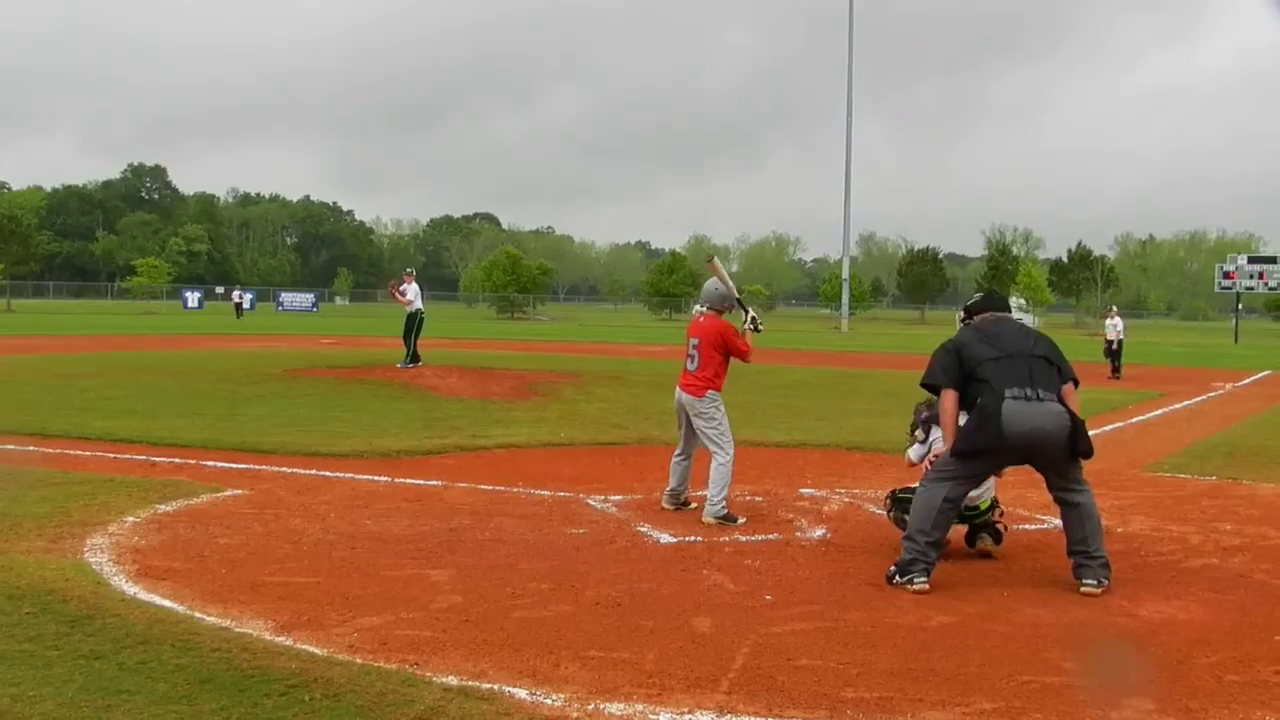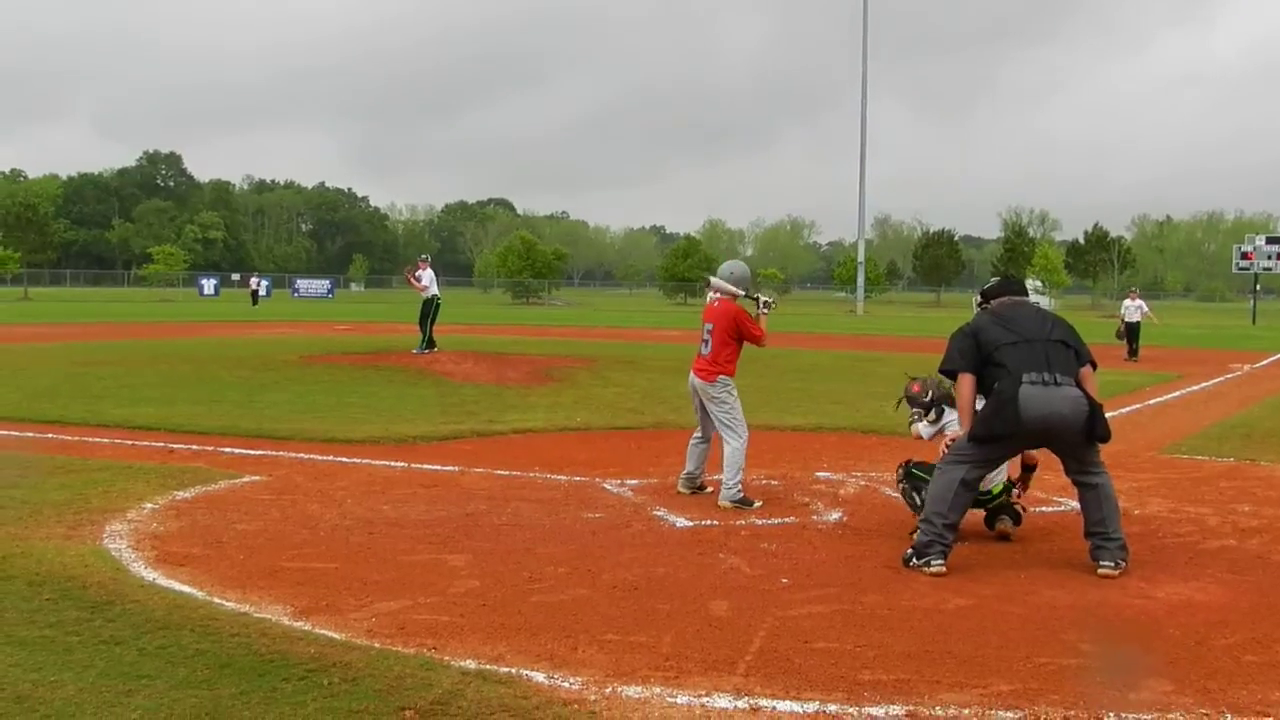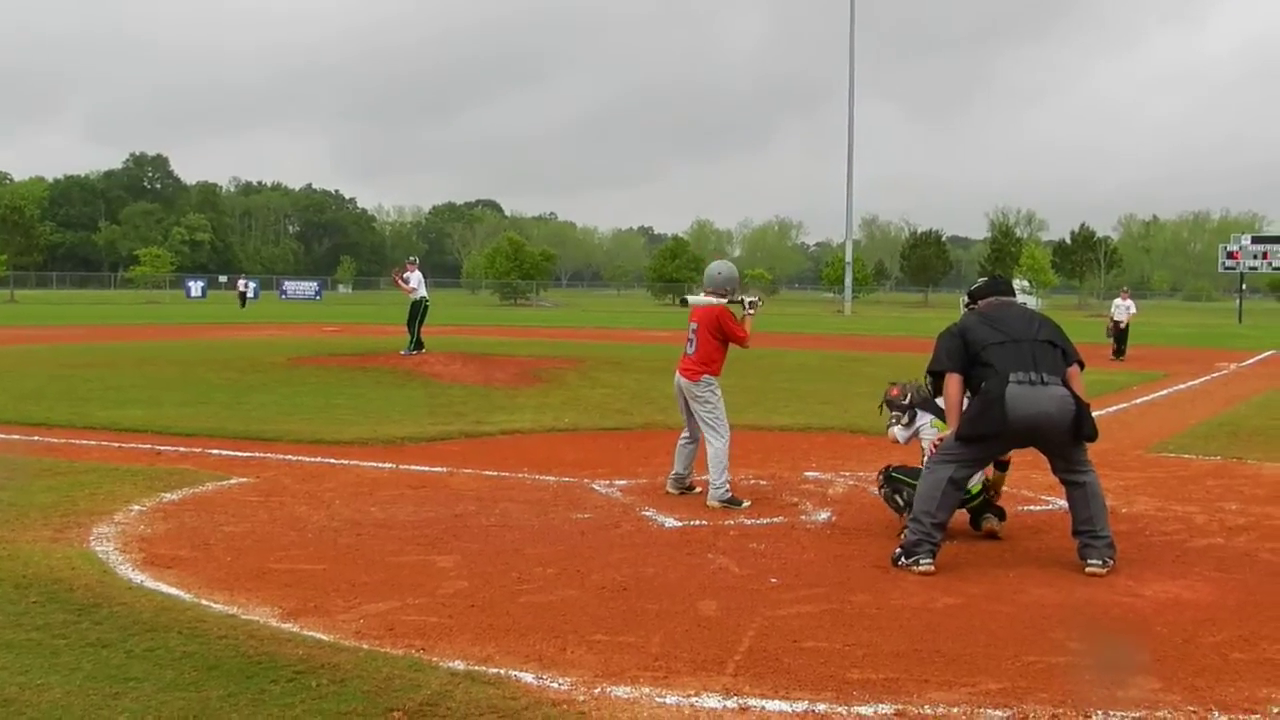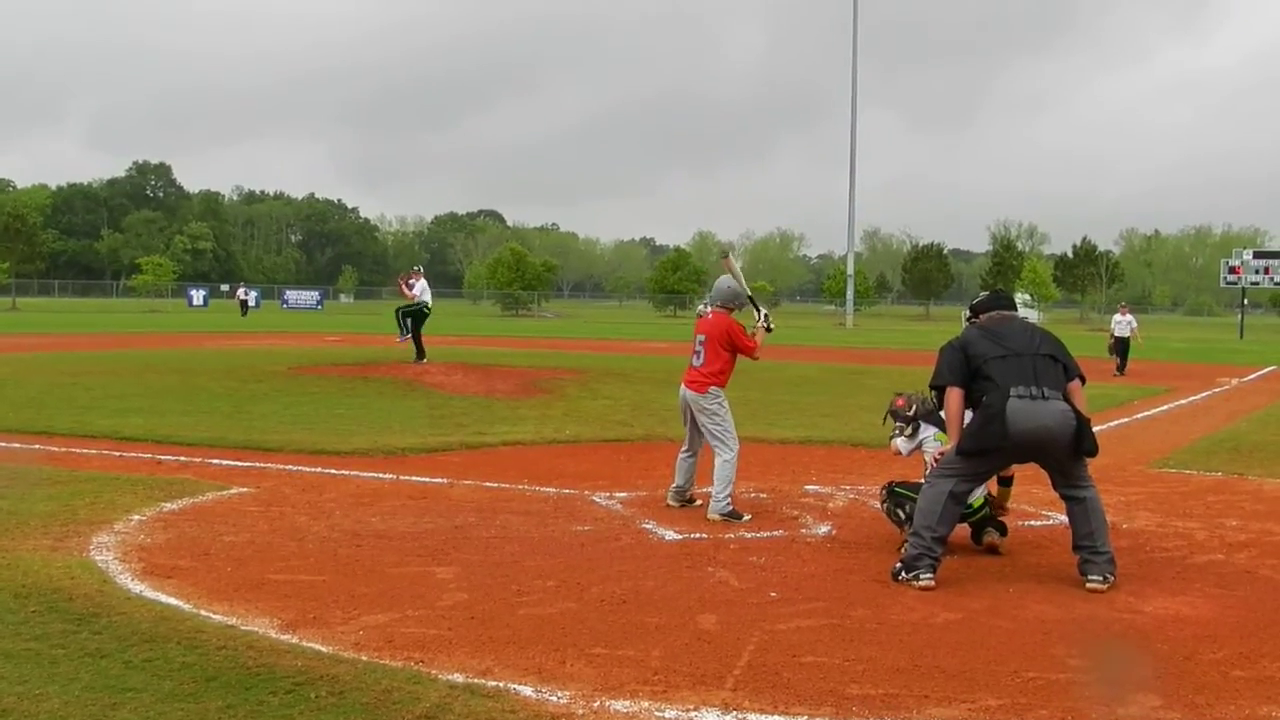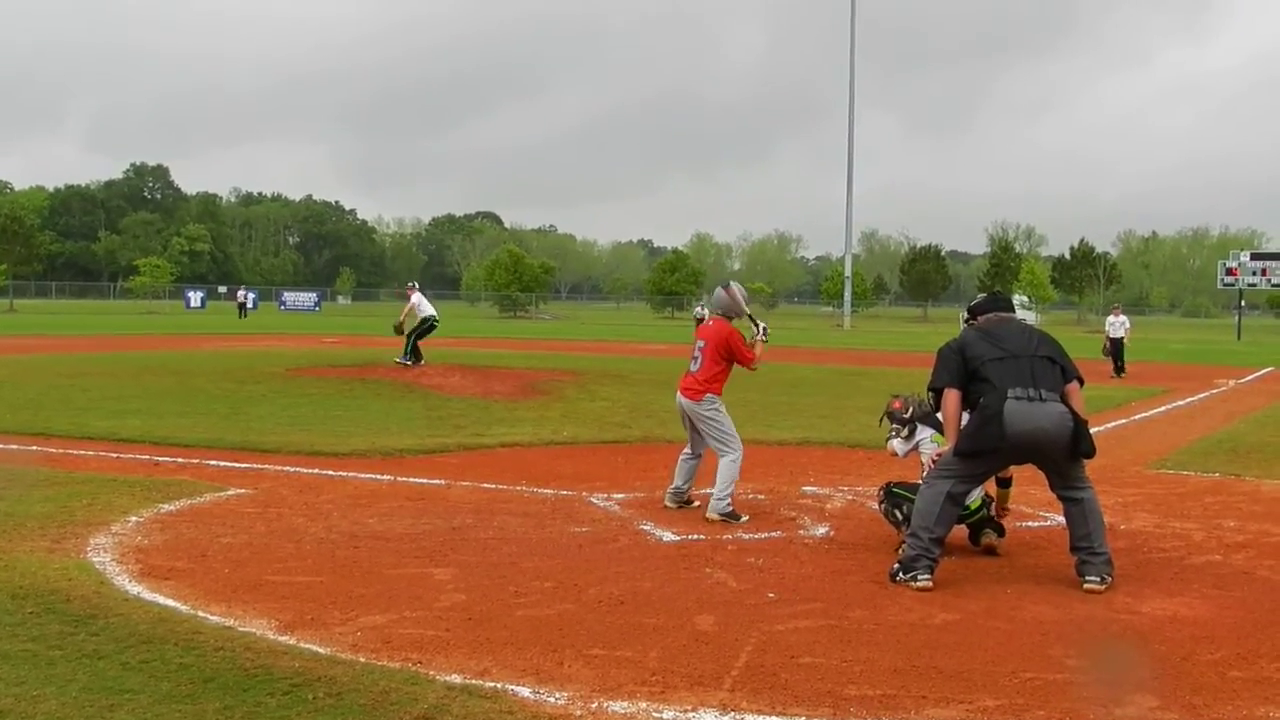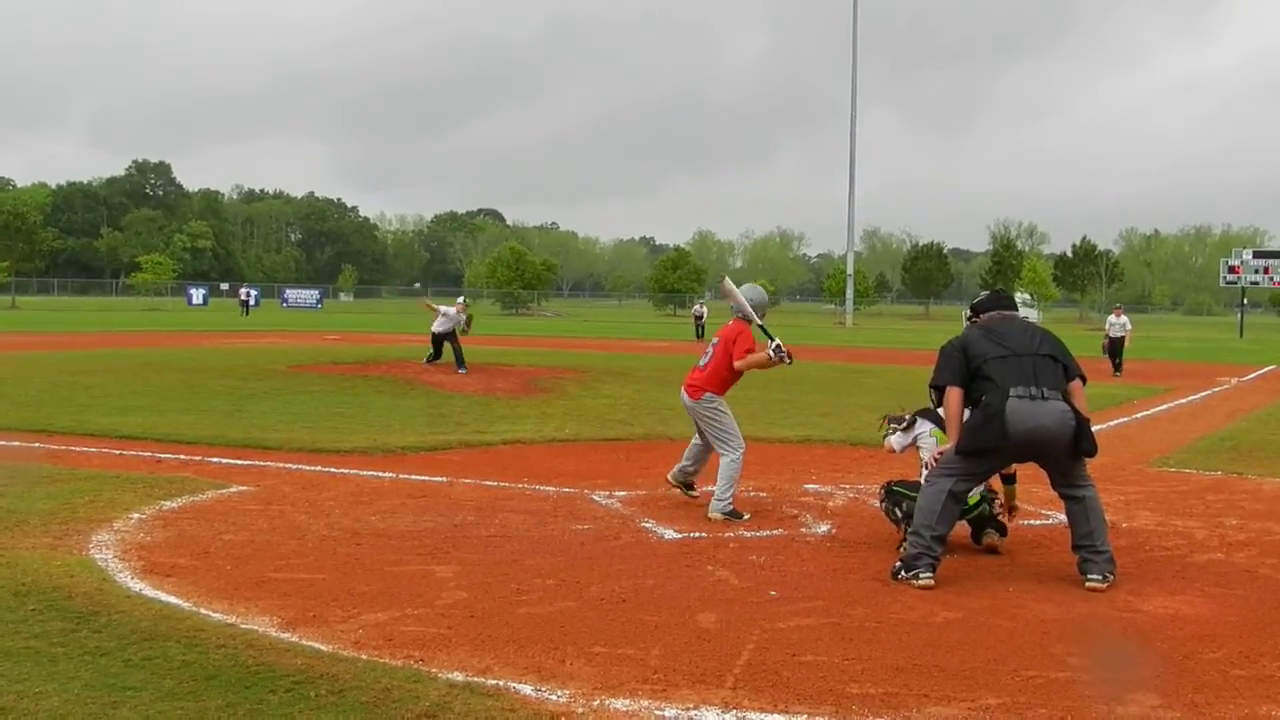
dt=0.5s
person 1, frame 1
left shoulder: (960, 341)
right shoulder: (1039, 338)
left elbow: (949, 394)
right elbow: (1068, 388)
left wrist: (949, 446)
right wrist: (1074, 436)
left hip: (1000, 415)
right hip: (1052, 416)
left knee: (939, 482)
right knee: (1074, 490)
left ankle: (913, 569)
right ankle: (1093, 572)
person 1, frame 2
left shoulder: (977, 325)
right shoulder: (1056, 322)
left elbow: (966, 378)
right elbow: (1086, 371)
left wrist: (965, 430)
right wrist: (1092, 420)
left hip: (1017, 401)
right hip: (1070, 401)
left knee: (955, 465)
right knee: (1092, 473)
left ankle: (930, 552)
right ankle: (1110, 554)
person 1, frame 3
left shoulder: (965, 325)
right shoulder: (1043, 321)
left elbow: (952, 378)
right elbow: (1073, 371)
left wrist: (953, 430)
right wrist: (1080, 420)
left hip: (1004, 399)
right hip: (1056, 400)
left knee: (944, 466)
right knee: (1079, 472)
left ankle: (918, 551)
right ankle: (1098, 553)
person 1, frame 4
left shoulder: (966, 339)
right shoulder: (1045, 336)
left elbow: (954, 391)
right elbow: (1074, 385)
left wrist: (954, 444)
right wrist: (1081, 435)
left hip: (1005, 414)
right hip: (1057, 415)
left knee: (944, 480)
right knee: (1079, 487)
left ankle: (919, 566)
right ankle: (1099, 569)
person 1, frame 5
left shoulder: (964, 341)
right shoulder: (1042, 337)
left elbow: (951, 393)
right elbow: (1072, 387)
left wrist: (951, 445)
right wrist: (1079, 437)
left hip: (1002, 415)
right hip: (1055, 416)
left knee: (941, 481)
right knee: (1077, 488)
left ankle: (916, 566)
right ankle: (1096, 570)
person 1, frame 6
left shoulder: (966, 339)
right shoulder: (1045, 336)
left elbow: (953, 391)
right elbow: (1075, 385)
left wrist: (953, 444)
right wrist: (1081, 436)
left hip: (1005, 414)
right hip: (1056, 415)
left knee: (943, 479)
right knee: (1079, 487)
left ankle: (918, 565)
right ankle: (1098, 568)
person 2, frame 1
left shoulder: (695, 322)
right shoulder: (722, 327)
right elbow: (746, 355)
left wrist: (743, 329)
right wrist: (748, 327)
left hip: (683, 392)
right hip: (704, 396)
left knee: (686, 448)
right knee: (723, 452)
left ankle: (673, 496)
right ankle: (715, 510)
person 2, frame 2
left shoulder: (710, 307)
right shoulder: (736, 311)
right elbow: (761, 340)
left wrist: (757, 313)
right wrist: (763, 312)
left hip: (697, 376)
right hip: (717, 381)
left knee: (704, 431)
right knee: (736, 436)
left ankle: (690, 480)
right ankle: (731, 493)
person 2, frame 3
left shoulder: (698, 307)
right shoulder: (720, 311)
right elbow: (744, 341)
left wrist: (743, 312)
right wrist: (749, 313)
left hip: (683, 376)
right hip: (702, 381)
left knee: (692, 432)
right knee: (718, 436)
left ankle: (678, 481)
right ankle: (719, 493)
person 2, frame 4
left shoulder: (703, 320)
right shoulder: (729, 324)
right elbow: (754, 352)
left wrist: (757, 328)
right wrist: (761, 325)
left hip: (688, 388)
right hip: (708, 393)
left knee: (692, 445)
right knee: (727, 448)
left ankle: (679, 494)
right ankle: (720, 507)
person 2, frame 5
left shoulder: (704, 327)
right shoulder: (729, 332)
right elbow: (752, 363)
left wrist: (753, 339)
right wrist: (761, 338)
left hip: (685, 395)
right hip: (704, 400)
left knee: (695, 447)
right knee: (732, 451)
left ankle: (677, 495)
right ankle: (720, 507)
person 2, frame 6
left shoulder: (731, 327)
right shoulder: (744, 332)
left elbow: (757, 363)
right elbow: (740, 364)
left wrist: (778, 358)
right wrist: (768, 353)
left hip: (690, 389)
right hip: (706, 396)
left knee: (706, 438)
right knee: (734, 449)
left ankle: (681, 474)
right ankle: (722, 507)
person 3, frame 1
left shoulder: (934, 425)
left elbow: (910, 461)
right elbow: (998, 472)
left wrist: (918, 430)
right hip: (980, 506)
left knee: (893, 501)
right ankle: (986, 536)
person 3, frame 2
left shoulder: (949, 409)
left elbow: (916, 432)
right elbow: (1031, 457)
left wrist: (917, 405)
right wrist: (1025, 481)
right hip: (993, 492)
left knee: (906, 471)
right ankle: (1004, 518)
person 3, frame 3
left shoulder: (921, 412)
left elbow: (893, 436)
right elbow: (1002, 454)
left wrist: (897, 408)
right wrist: (996, 487)
right hip: (972, 491)
left knee: (886, 477)
right ankle: (988, 517)
person 3, frame 4
left shoulder: (925, 425)
left elbow: (895, 447)
right elbow: (1005, 468)
left wrist: (901, 420)
right wrist: (1001, 502)
right hip: (973, 506)
left knee: (889, 492)
right ankle: (990, 532)
person 3, frame 5
left shoulder: (922, 426)
left elbow: (892, 449)
right elbow: (1003, 469)
left wrist: (898, 421)
right wrist: (1002, 504)
right hip: (971, 508)
left knee: (887, 493)
right ankle: (987, 532)
person 3, frame 6
left shoulder: (922, 420)
left elbow: (889, 446)
right elbow: (1004, 465)
left wrist: (894, 424)
right wrist: (1010, 500)
right hip: (970, 504)
left knee: (888, 491)
right ankle: (989, 531)
